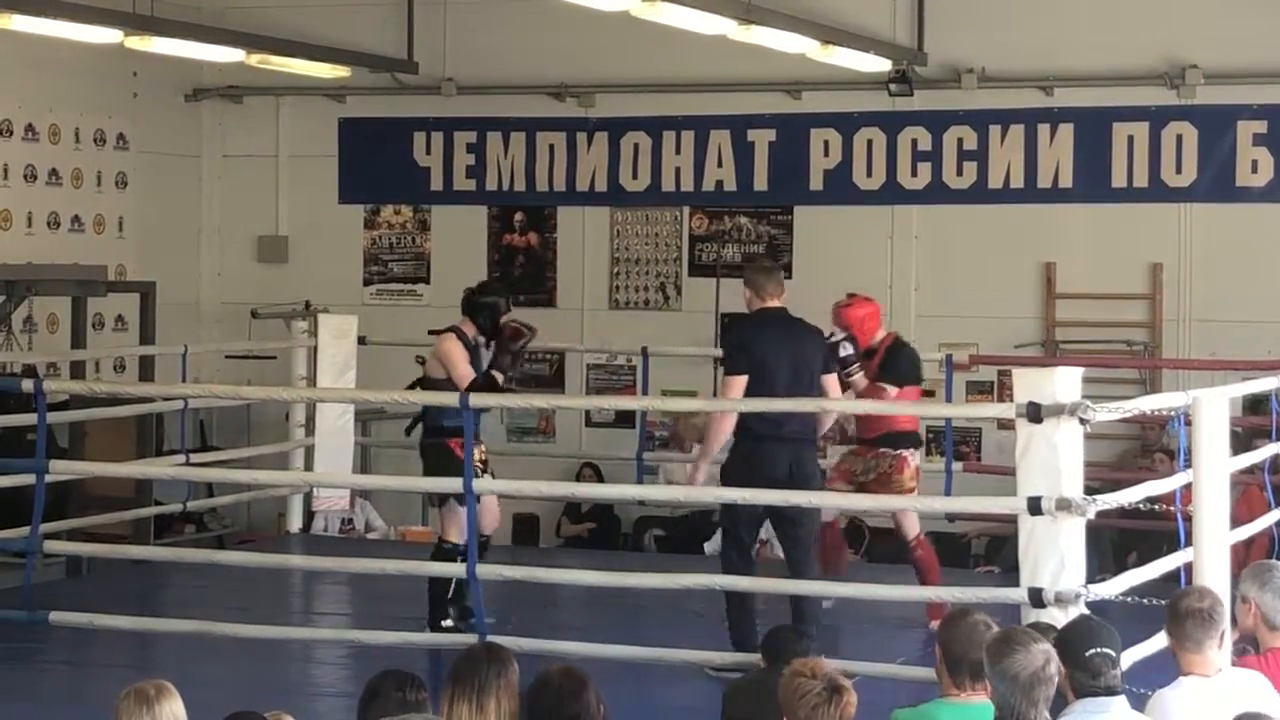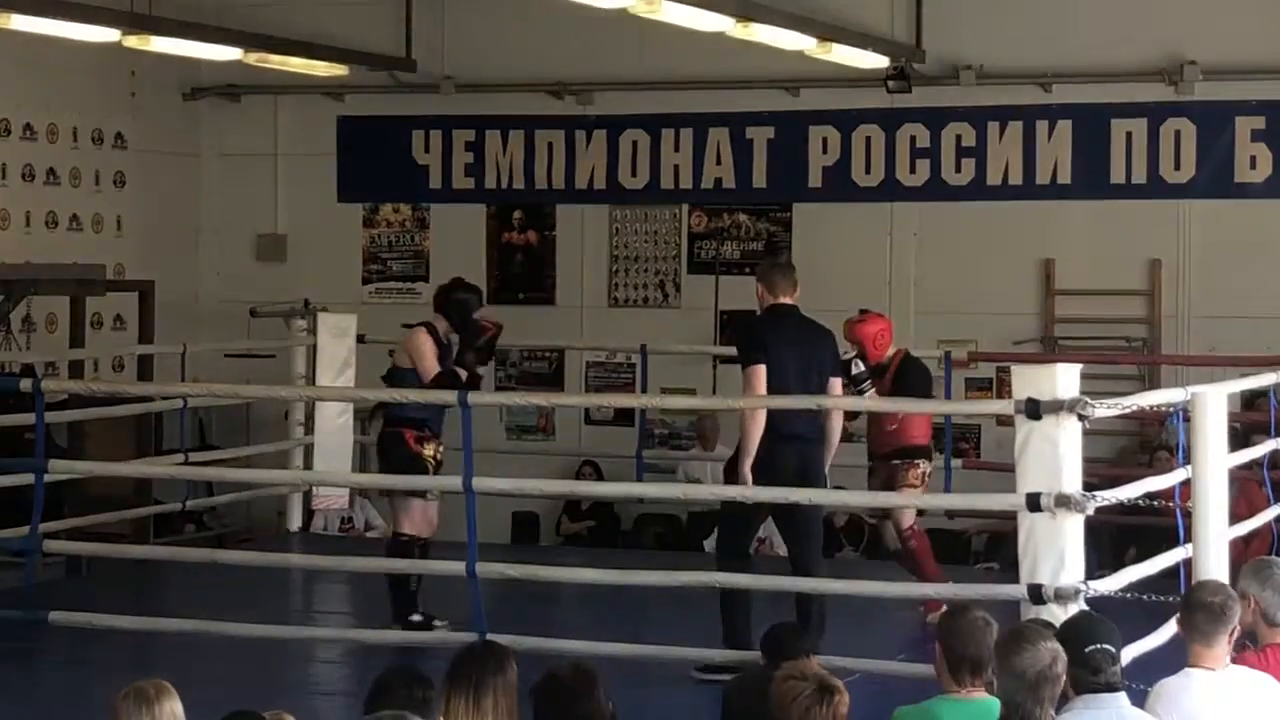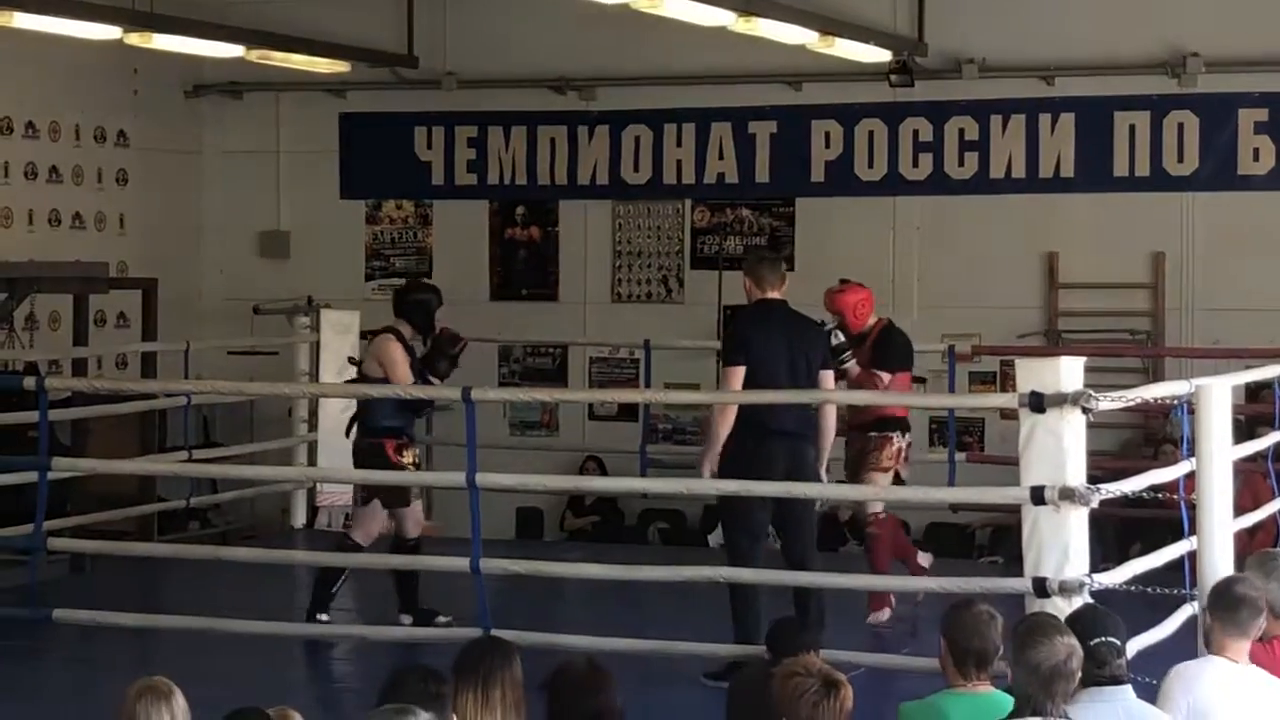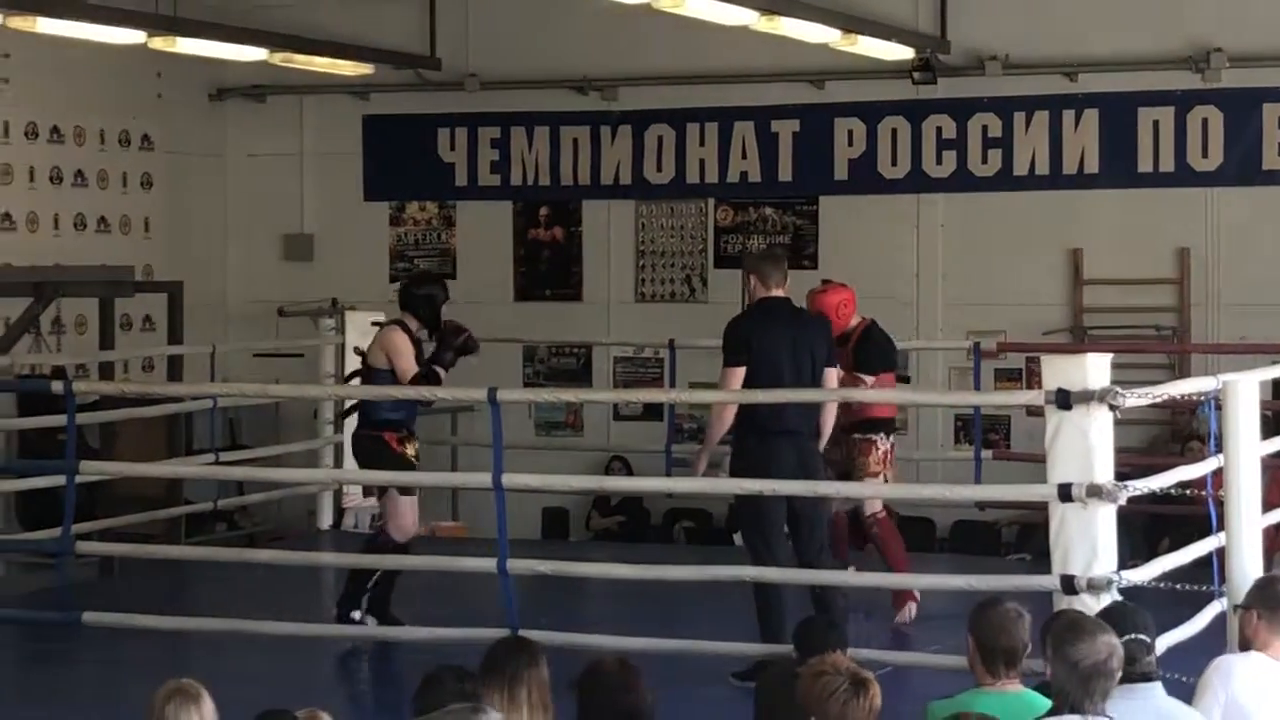
dt=0.3s
person 1, frame 1
left shoulder: (743, 335)
right shoulder: (812, 335)
left elbow: (728, 409)
right elbow: (833, 403)
left wrist: (701, 464)
left hip: (755, 455)
right hip: (801, 459)
left knee: (738, 556)
right knee: (803, 558)
left ankle: (746, 654)
person 1, frame 2
left shoulder: (756, 330)
right shoulder: (822, 337)
left elbow: (757, 399)
right elbow: (836, 409)
left wrist: (745, 462)
right wrist: (821, 466)
left hip: (768, 454)
right hip: (809, 457)
left knee: (732, 551)
right knee: (808, 559)
left ankle: (736, 654)
person 1, frame 3
left shoulder: (742, 326)
right shoulder: (812, 330)
left elbow: (730, 399)
right elbow: (828, 402)
left wrist: (709, 457)
right wrist: (819, 461)
left hip: (752, 453)
right hip: (799, 453)
left knee: (746, 557)
right knee: (803, 556)
person 1, frame 4
left shoulder: (743, 326)
right shoulder: (816, 326)
left elbow: (728, 400)
right elbow: (830, 398)
left wrist: (705, 452)
left hip: (759, 452)
right hip: (805, 452)
left knee: (767, 557)
right knee: (816, 551)
person 2, frame 1
left shoulder: (471, 345)
right shoulder: (450, 344)
left elbow: (487, 391)
right elbow: (476, 393)
left wrist: (509, 354)
right wrist: (504, 356)
left hip: (464, 445)
right hip: (446, 446)
left knee: (488, 521)
right knee: (456, 533)
left ankle: (459, 602)
right ankle: (440, 619)
person 2, frame 2
left shoulder: (445, 341)
right shoulder: (419, 337)
left elbow: (459, 386)
right elbow: (440, 388)
left wrist: (481, 351)
right wrist: (469, 353)
left hip: (425, 441)
right hip: (405, 439)
left knee: (424, 527)
right knee: (410, 527)
left ankle: (406, 610)
right ankle: (406, 610)
person 2, frame 3
left shoulder: (397, 344)
right shoulder: (389, 345)
right elbow: (416, 400)
left wrist: (433, 359)
right wrist: (441, 364)
left hip: (396, 449)
right hip: (382, 449)
left knee: (412, 527)
right knee: (363, 534)
left ankle: (411, 609)
right ankle: (317, 612)
person 2, frame 4
left shoulder: (404, 336)
right shoulder: (394, 336)
left elbow: (416, 378)
right elbow: (419, 389)
left wrist: (446, 352)
right wrist: (447, 354)
left hip: (396, 441)
right hip: (382, 441)
left knee: (403, 527)
right knee: (402, 529)
left ankle: (377, 610)
right ankle: (350, 605)
person 3, frame 1
left shoulder: (900, 354)
right shoulder: (860, 352)
left elbow: (878, 401)
left wrist: (850, 366)
right wrist: (829, 362)
left hip: (898, 450)
right hip: (864, 447)
left knee: (908, 529)
left ankle: (938, 607)
right ankle: (832, 577)
person 3, frame 2
left shoulder: (912, 370)
right shoulder: (873, 369)
left elbow: (892, 419)
left wrist: (862, 383)
left hip: (911, 459)
right hip: (881, 461)
left knee: (901, 518)
right knee: (893, 538)
left ankle: (937, 596)
right ankle: (938, 587)
person 3, frame 3
left shoulder: (891, 339)
right shoulder: (855, 339)
left elbow: (874, 387)
left wrist: (842, 355)
right wrist: (826, 355)
left hip: (888, 433)
right hip: (859, 433)
left knee: (871, 507)
right knee: (870, 511)
left ankle: (882, 597)
right ankle: (916, 560)
person 3, frame 4
left shoulder: (873, 340)
right shoulder: (842, 338)
left elbow: (856, 391)
right elbow: (835, 385)
left hip: (873, 433)
right hip: (847, 432)
left knee: (870, 510)
left ankle: (906, 590)
right ankle: (843, 570)
